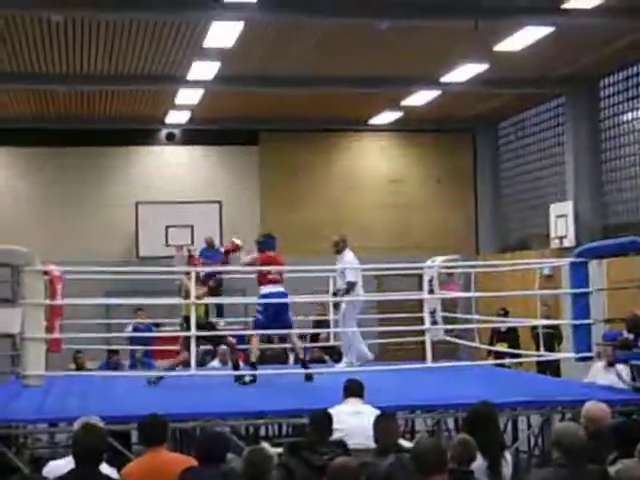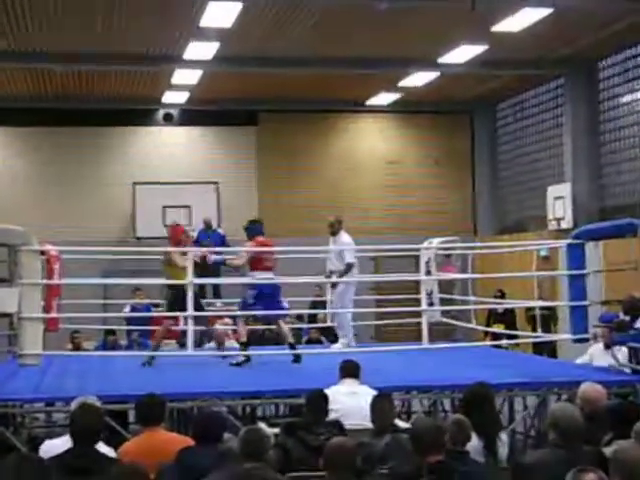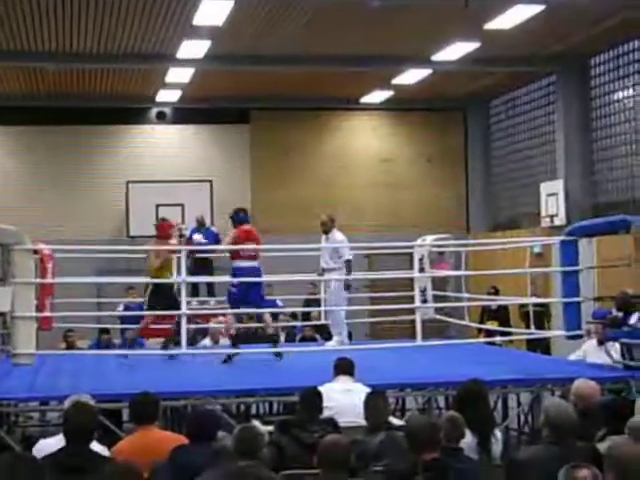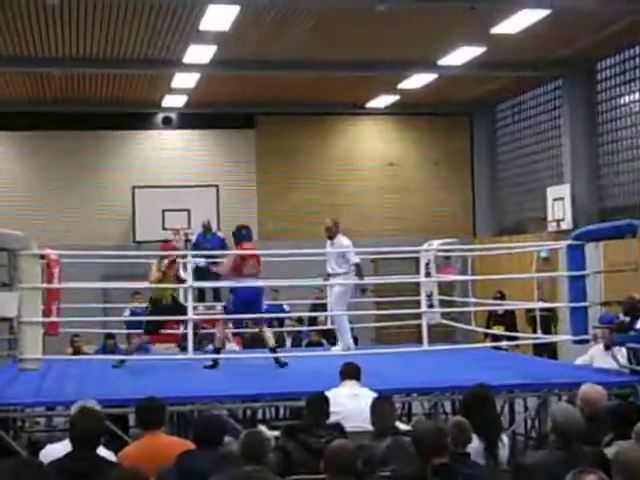
dt=0.2s
person 1, frame 1
left shoulder: (258, 257)
right shoulder: (280, 259)
left elbow: (243, 262)
left hip: (267, 298)
right hip: (282, 296)
left knee: (256, 335)
right knee: (291, 333)
left ankle: (253, 373)
right ankle: (306, 369)
person 1, frame 2
left shoulder: (253, 245)
right shoulder: (270, 245)
left elbow: (241, 263)
left wrist: (224, 261)
left hip: (258, 284)
right hip: (271, 283)
left knee: (241, 319)
right knee: (278, 319)
left ankle: (245, 354)
right ankle: (294, 351)
person 1, frame 3
left shoulder: (236, 233)
right shoulder: (256, 233)
left hip: (240, 273)
right hip: (255, 271)
left knee: (233, 310)
right knee: (263, 309)
left ankle: (234, 346)
right ankle: (275, 344)
person 1, frame 4
left shoulder: (237, 252)
right shoulder: (257, 252)
left elbow: (225, 271)
left hip: (239, 291)
right hip: (255, 289)
left knee: (222, 324)
right knee: (262, 325)
left ankle: (215, 359)
right ankle: (276, 356)
person 2, frame 1
left shoulder: (349, 259)
right shoulder: (342, 258)
left elbow: (352, 282)
left wrist: (340, 297)
right wrist: (337, 291)
left hip: (351, 297)
right hip: (347, 296)
left knee: (347, 328)
right knee: (349, 328)
left ankle: (349, 360)
right ankle: (363, 354)
person 2, frame 2
left shoulder: (345, 240)
right shoulder: (333, 239)
left elbow: (350, 263)
left wrist: (338, 278)
right wrist: (330, 273)
left hip: (346, 279)
right hip: (337, 278)
left knee: (343, 310)
right knee: (337, 310)
left ankle: (346, 341)
right ankle: (347, 339)
person 2, frame 3
left shoulder: (339, 238)
right shoulder: (324, 238)
left elbow: (348, 260)
left wrist: (348, 279)
right wrist: (322, 270)
left hip: (339, 276)
right hip: (329, 276)
left knee: (336, 307)
right knee: (330, 308)
left ankle: (340, 338)
right ankle: (340, 337)
person 2, frame 4
left shoulder: (344, 243)
right shoulder: (329, 243)
left elbow: (356, 263)
left wrist: (361, 281)
right wrist: (328, 275)
left hip: (344, 280)
right hip: (334, 280)
left knee: (336, 311)
right knee: (336, 312)
left ankle: (344, 342)
right ankle: (347, 343)
person 3, frame 1
left shoulder: (201, 281)
right shoulder: (186, 281)
right elbow: (197, 294)
right wrist: (208, 286)
left hip: (203, 322)
right hip: (191, 322)
left knee: (232, 344)
right knee: (185, 357)
left ankle: (238, 374)
right ankle: (158, 376)
person 3, frame 2
left shoulder: (183, 250)
right shoulder: (171, 252)
right elbow: (183, 265)
left hip: (186, 289)
right hip: (175, 290)
left knee: (202, 320)
right knee: (168, 323)
right ankle: (152, 355)
person 3, frame 3
left shoulder: (169, 244)
right shoulder: (154, 247)
right elbow: (152, 268)
right wrist: (165, 255)
left hip: (167, 286)
right hip: (156, 286)
left knee: (177, 319)
right knee: (149, 319)
left ankle: (167, 346)
person 3, frame 4
left shoulder: (176, 264)
right shoulder: (156, 265)
left elbow: (179, 281)
right elbow: (152, 281)
right wrist: (163, 269)
left hip: (171, 301)
right hip: (157, 303)
right knee: (146, 338)
right ankle: (122, 359)
